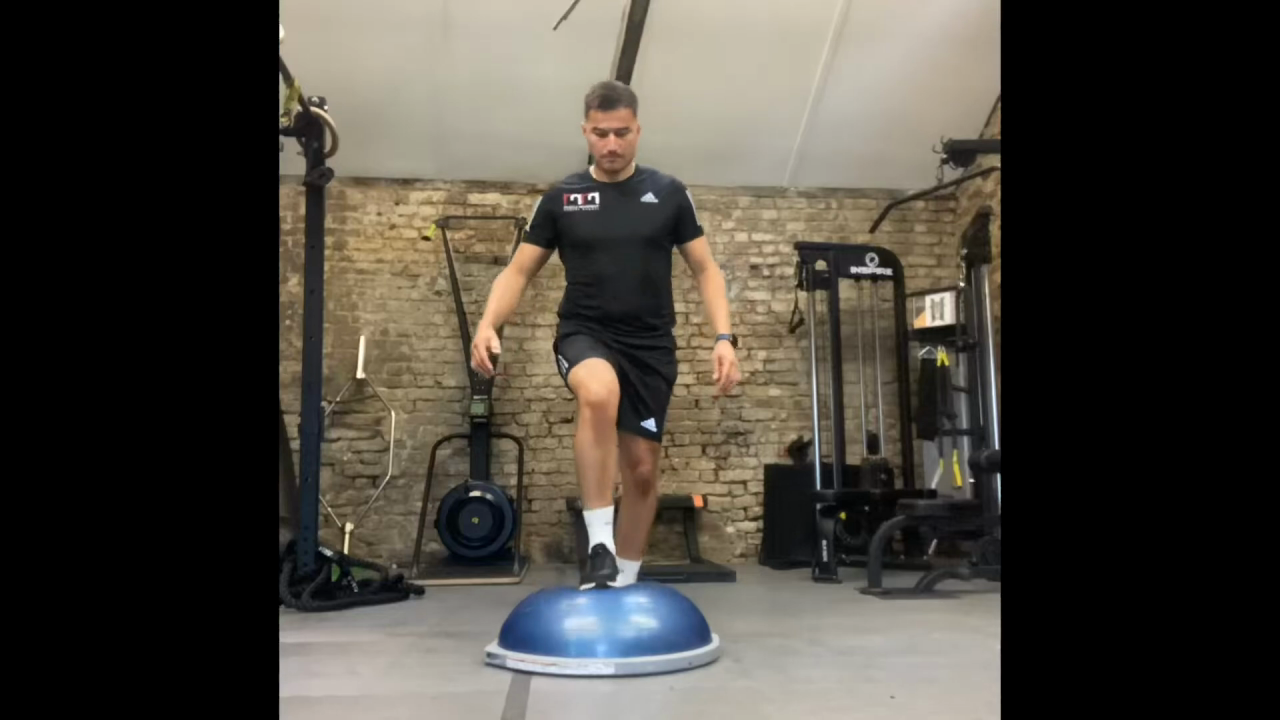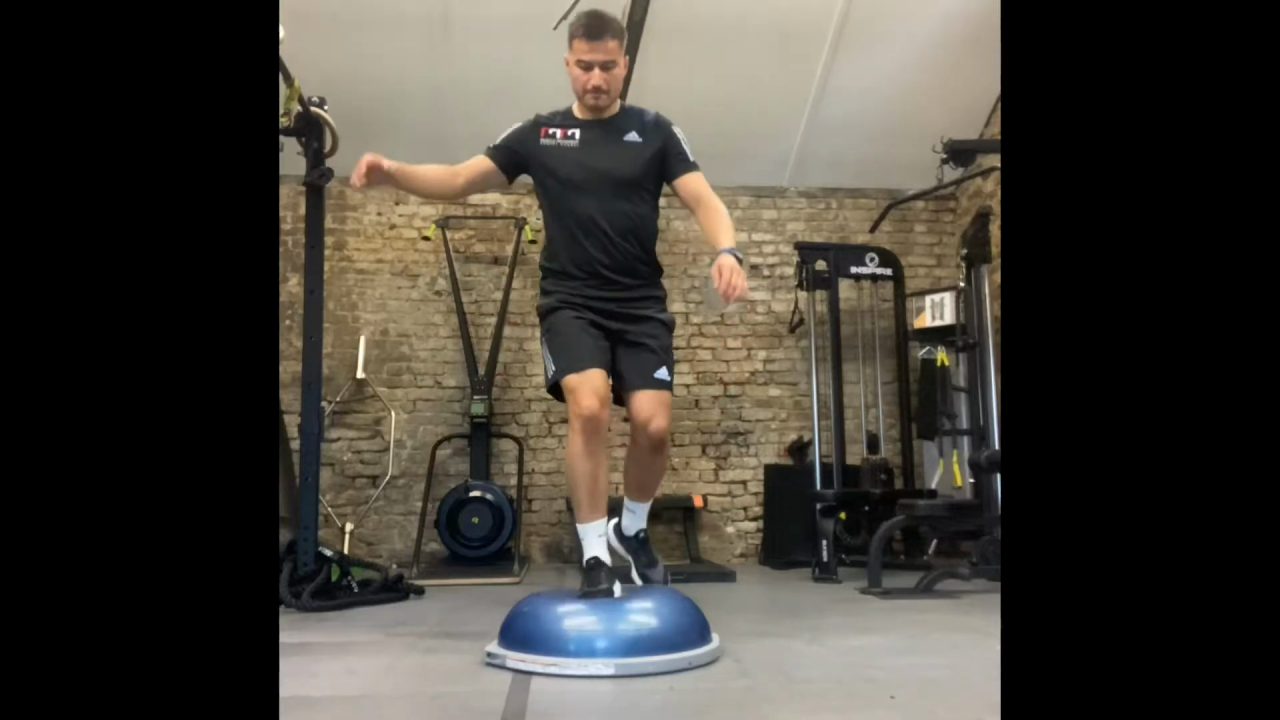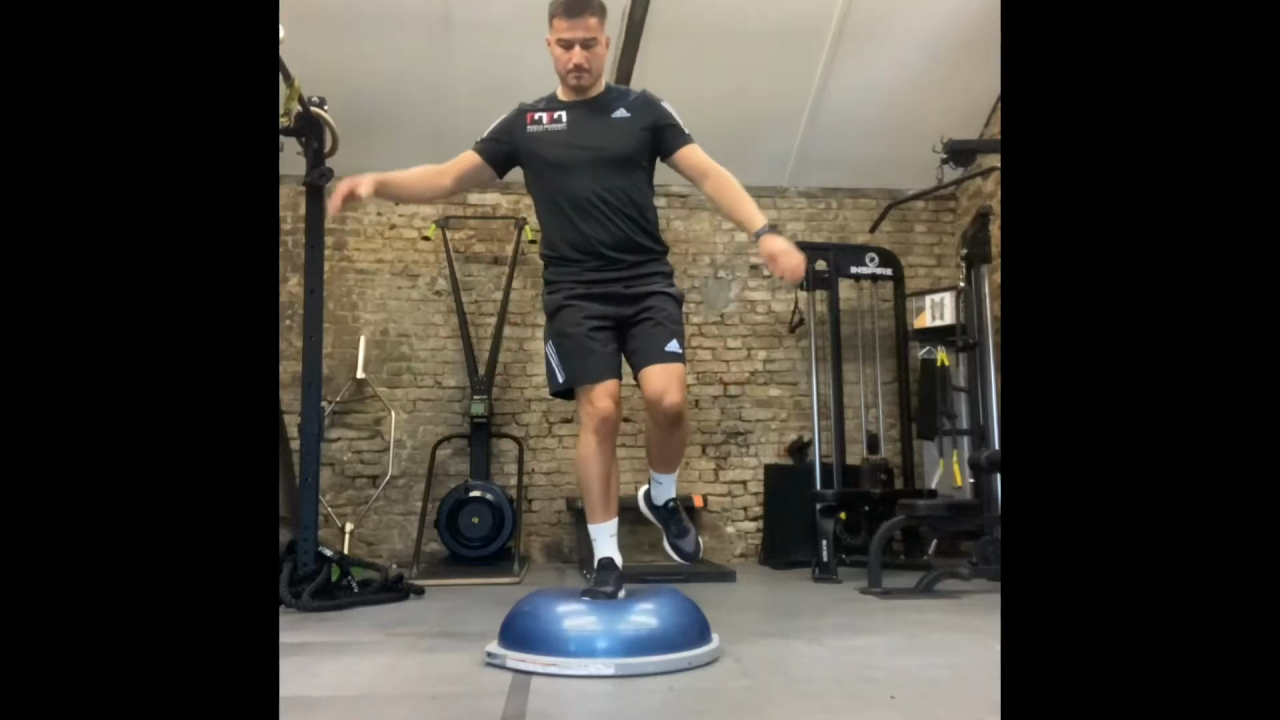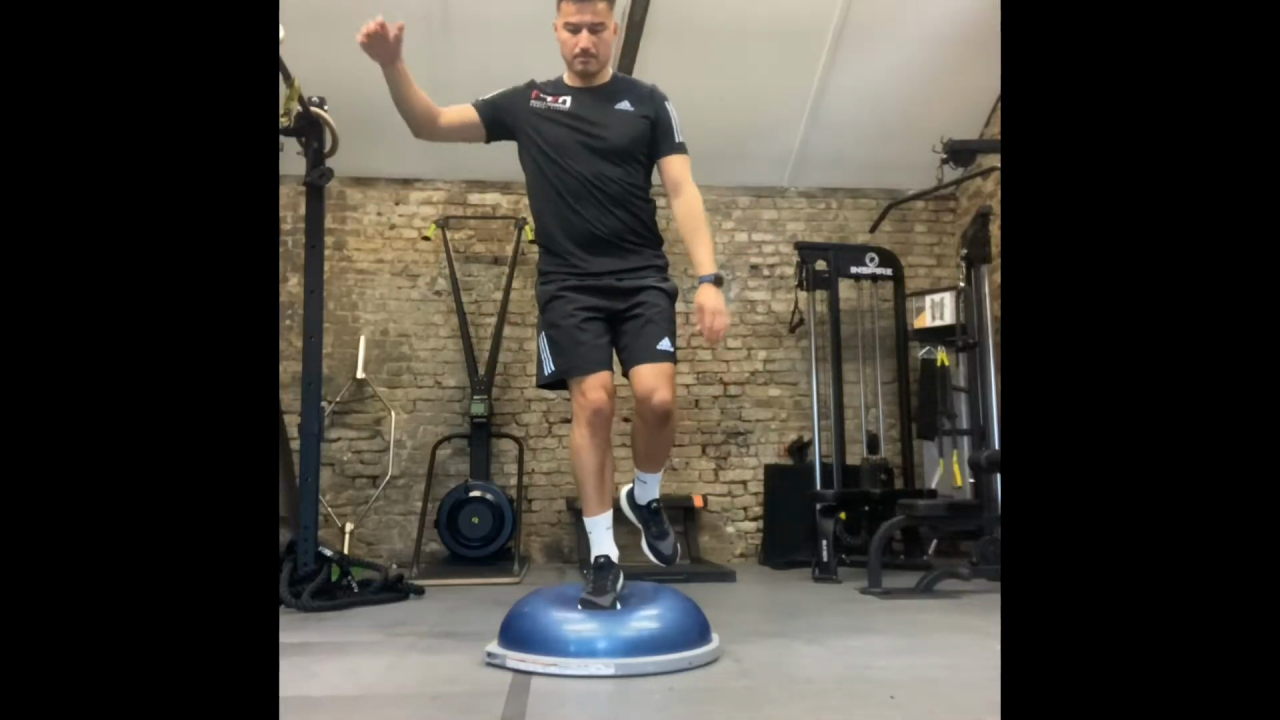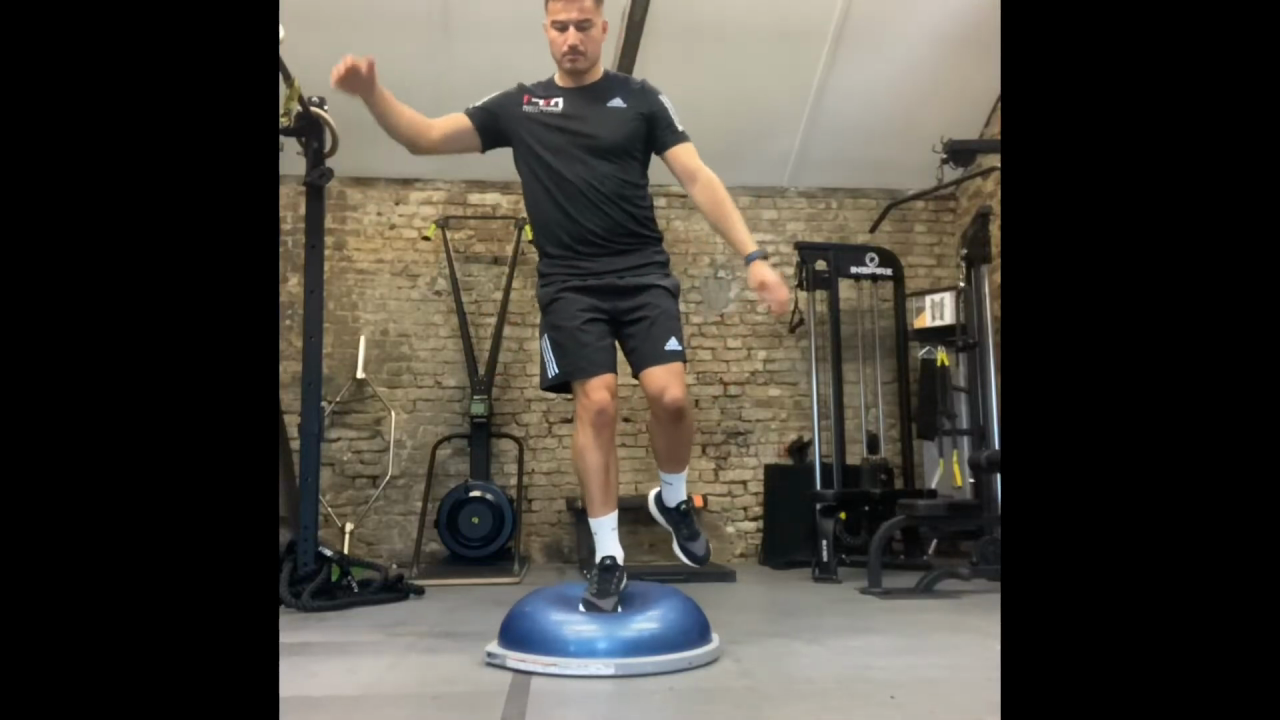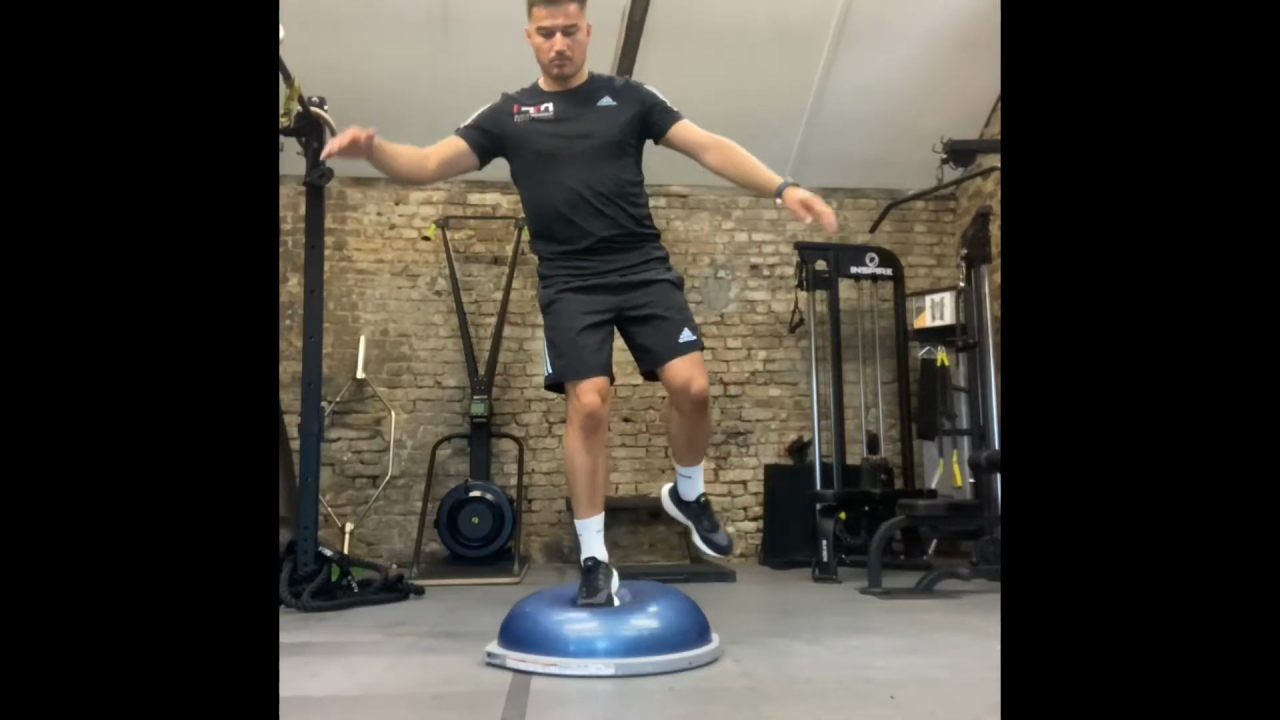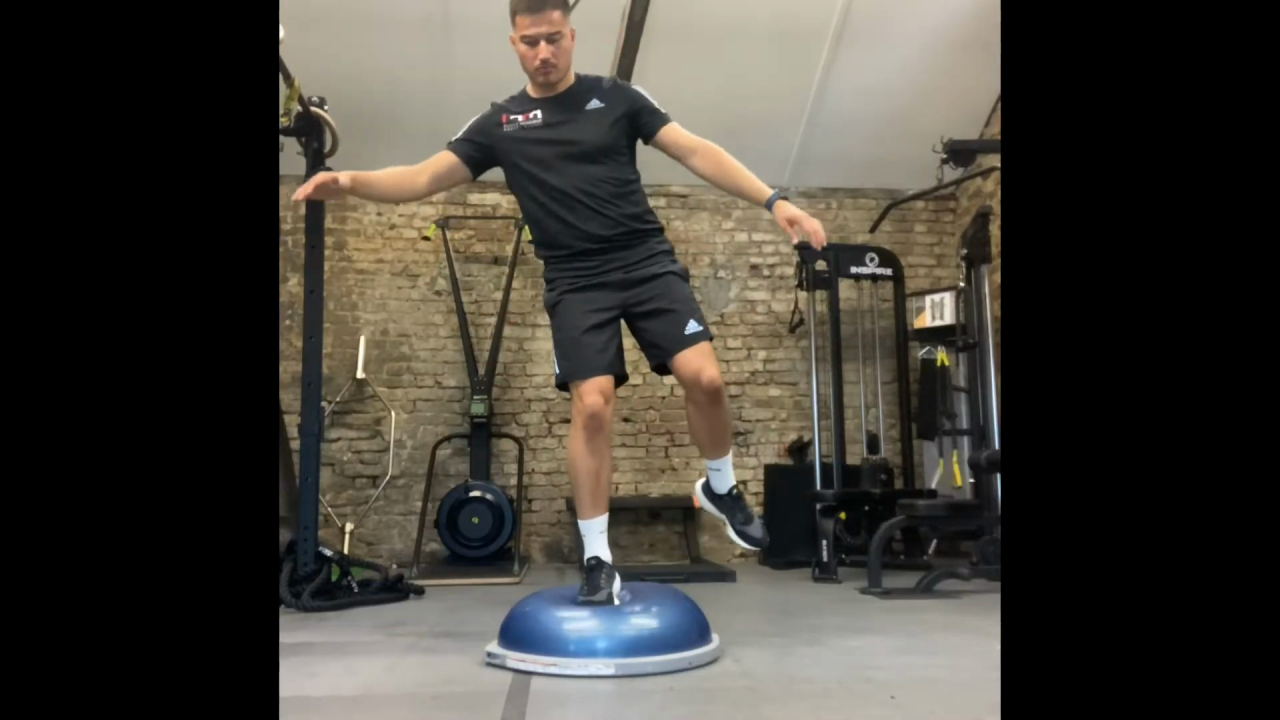
dt=0.5s
person 1, frame 1
left shoulder: (668, 193)
right shoulder: (561, 198)
left elbow: (705, 268)
right elbow: (518, 271)
left wrist: (723, 337)
right wrist: (487, 323)
left hip: (651, 345)
right hip: (585, 334)
left knee: (642, 468)
right knee: (599, 394)
left ankle: (627, 581)
right ankle: (599, 548)
person 1, frame 2
left shoulder: (655, 131)
right shoulder: (538, 133)
left elbow: (704, 201)
right elbow: (457, 180)
left wrist: (726, 253)
right wrist: (394, 171)
left hip: (640, 302)
right hip: (570, 301)
left knee: (653, 423)
right knee: (588, 411)
left ankle: (634, 528)
right ankle: (596, 558)
person 1, frame 3
left shoulder: (643, 109)
right shoulder: (526, 122)
left elbow: (706, 173)
right elbow: (449, 177)
left wrist: (763, 230)
right wrist: (379, 182)
left hip: (647, 282)
right hip: (576, 292)
left knee: (668, 399)
right knee: (599, 412)
left ankle: (662, 498)
right ankle: (606, 557)
person 1, frame 4
left shoulder: (648, 102)
right shoulder: (527, 101)
left elbow: (682, 192)
right elbow: (430, 121)
left wrist: (707, 279)
right wrist: (392, 61)
left hip: (640, 274)
right hip: (569, 281)
left knee: (657, 397)
right knee: (591, 402)
left ankle: (645, 498)
right ankle: (603, 555)
person 1, frame 5
left shoulder: (640, 99)
right shoulder: (519, 106)
left elbow: (696, 178)
right elbow: (426, 136)
left wrist: (753, 255)
right wrist: (371, 91)
left hip: (642, 271)
right hip: (569, 281)
left knee: (670, 397)
right knee: (595, 405)
left ankle: (672, 500)
right ankle: (607, 557)
person 1, frame 6
left shoulder: (628, 96)
right shoulder: (508, 114)
left elbow: (708, 147)
right elbow: (430, 163)
left wrist: (782, 188)
right wrist: (373, 147)
left hip: (643, 269)
right hip: (571, 282)
left knee: (692, 387)
right knee: (588, 406)
left ankle: (687, 494)
right ankle: (594, 561)
person 1, frame 7
left shoulder: (617, 96)
right shoulder: (499, 124)
left elbow: (695, 151)
right elbow: (423, 177)
left wrist: (773, 200)
right wrist: (350, 181)
left hip: (648, 262)
right hip: (576, 282)
left knee: (704, 378)
right knee: (592, 406)
left ankle: (721, 487)
right ankle: (597, 558)
